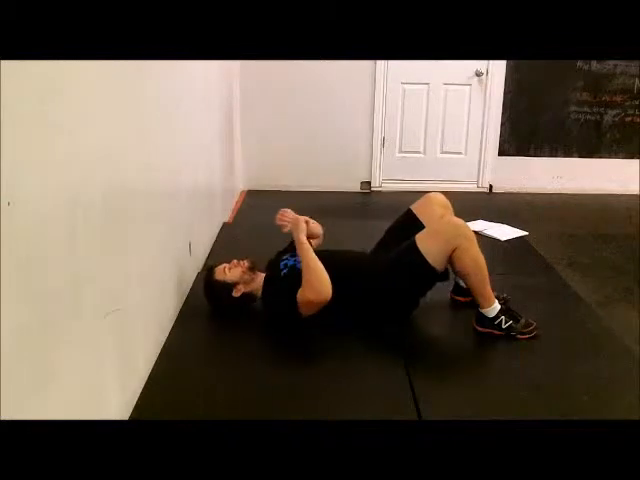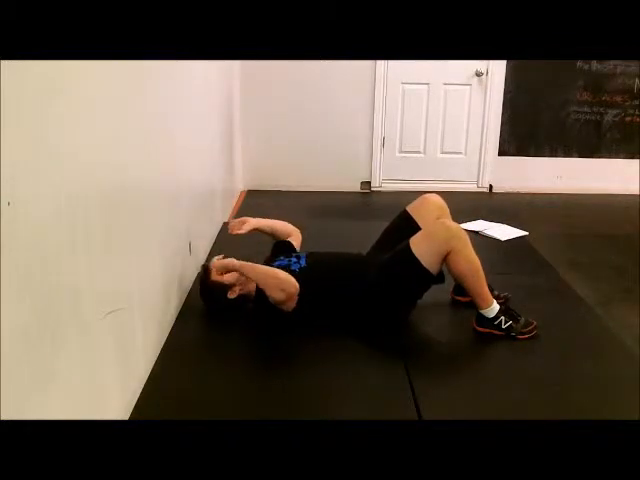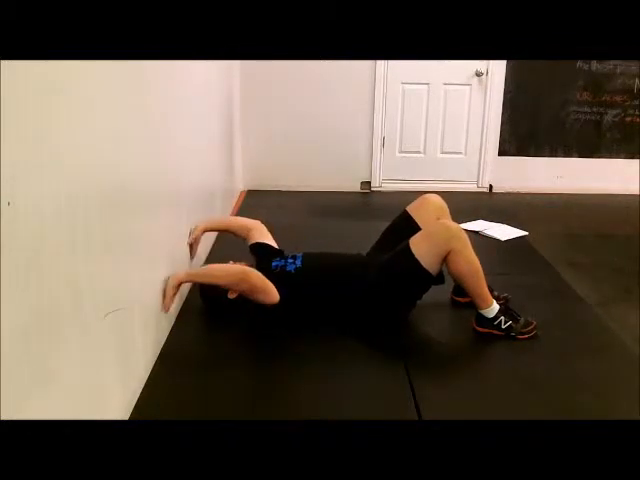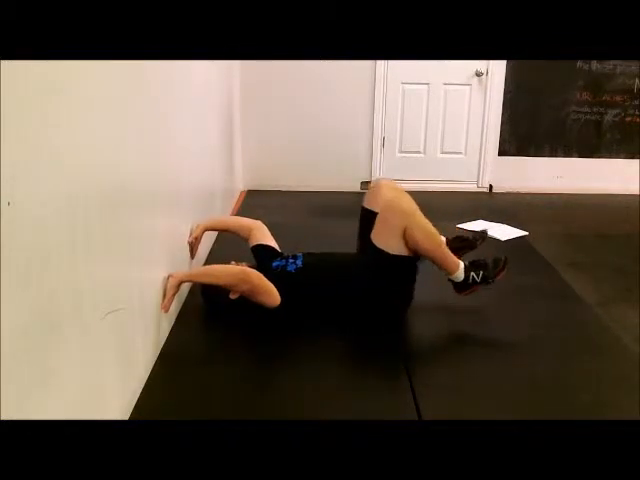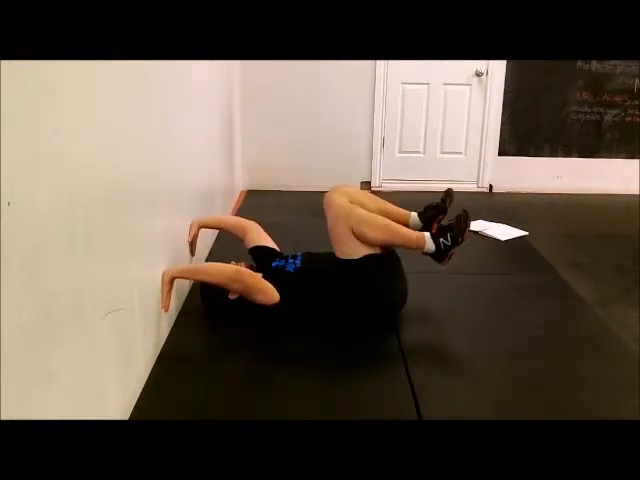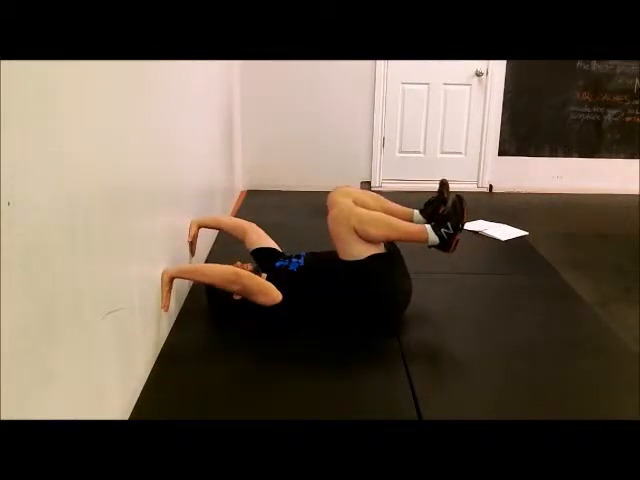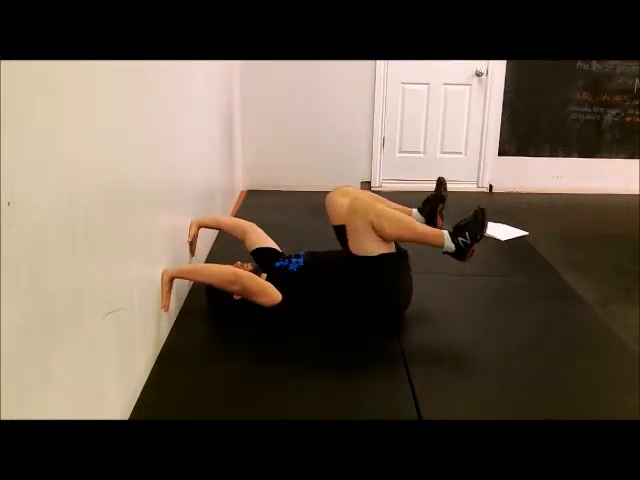
dt=0.7s
person 1, frame 1
left shoulder: (277, 266)
right shoulder: (277, 299)
left elbow: (316, 232)
right elbow: (320, 295)
left wrist: (301, 225)
right wrist: (301, 238)
left hip: (377, 263)
right hip: (387, 292)
left knee: (435, 202)
right knee: (456, 230)
left ankle: (465, 287)
right ankle: (491, 314)
person 1, frame 2
left shoulder: (272, 266)
right shoulder: (269, 298)
left elbow: (293, 232)
right elbow: (289, 287)
left wrist: (253, 224)
right wrist: (228, 264)
left hip: (374, 264)
right hip: (382, 293)
left knee: (431, 203)
right knee: (449, 232)
left ankle: (468, 288)
right ankle: (491, 316)
person 1, frame 3
left shoulder: (269, 264)
right shoulder: (267, 291)
left elbow: (252, 226)
right elbow: (244, 275)
left wrist: (204, 226)
right wrist: (182, 276)
left hip: (372, 265)
right hip: (381, 292)
left knee: (432, 203)
right knee: (449, 233)
left ankle: (467, 287)
right ankle: (490, 315)
person 1, frame 4
left shoulder: (268, 263)
right shoulder: (268, 294)
left elbow: (254, 226)
right elbow: (243, 276)
left wrist: (204, 226)
right wrist: (181, 276)
left hip: (366, 268)
right hip: (383, 290)
left knee: (384, 189)
right knee: (394, 207)
left ankle: (445, 247)
right ankle: (462, 275)
person 1, frame 5
left shoulder: (268, 266)
right shoulder: (269, 298)
left elbow: (247, 226)
right elbow: (237, 276)
left wrist: (200, 223)
right wrist: (173, 273)
left hip: (377, 279)
right hip: (378, 292)
left knee: (338, 196)
right knee: (341, 211)
left ankle: (418, 221)
right ankle: (433, 243)
person 1, frame 6
left shoulder: (271, 265)
right shoulder: (270, 297)
left elbow: (246, 228)
right elbow: (234, 277)
left wrist: (199, 222)
right wrist: (173, 272)
left hip: (381, 276)
right hip: (382, 292)
left knee: (340, 197)
right knee: (343, 213)
left ankle: (422, 217)
right ankle: (436, 235)
person 1, frame 7
left shoulder: (271, 266)
right shoulder: (271, 296)
left elbow: (246, 228)
right elbow: (235, 278)
left wrist: (201, 222)
right wrist: (172, 272)
left hip: (375, 275)
right hip: (383, 292)
left knee: (339, 196)
right knee: (362, 210)
left ankle: (420, 217)
right ankle: (452, 243)
